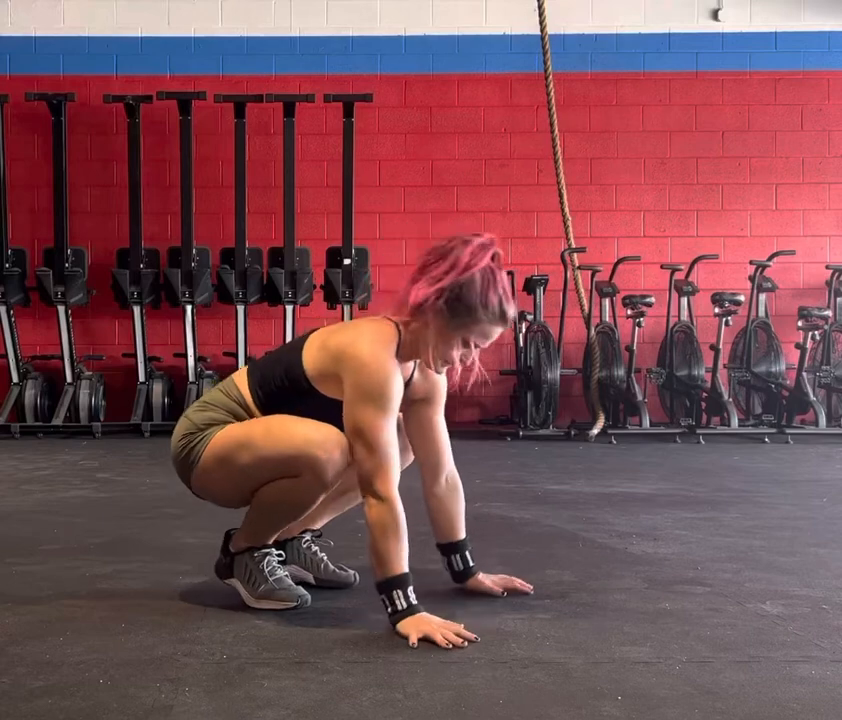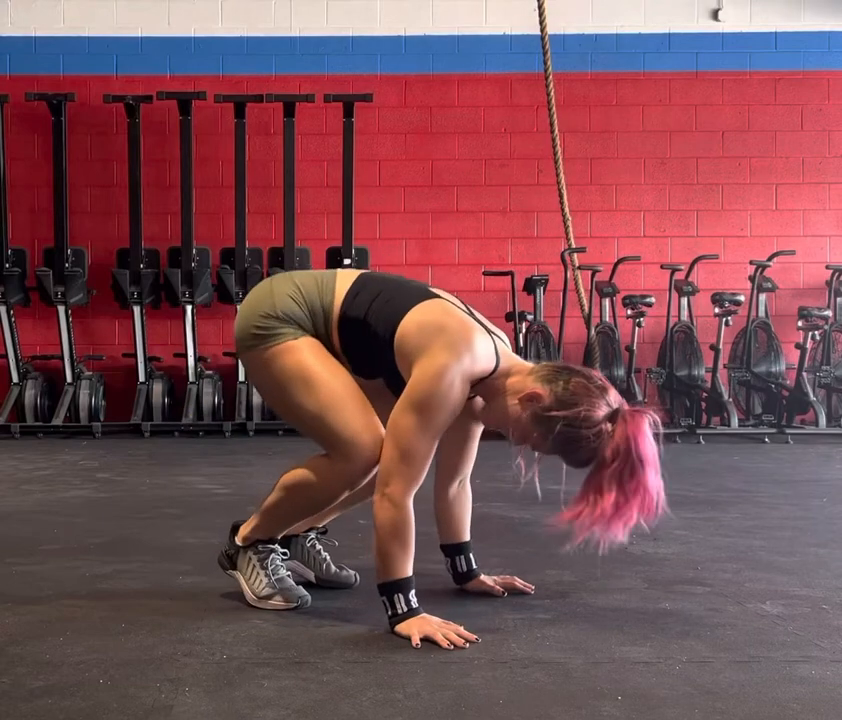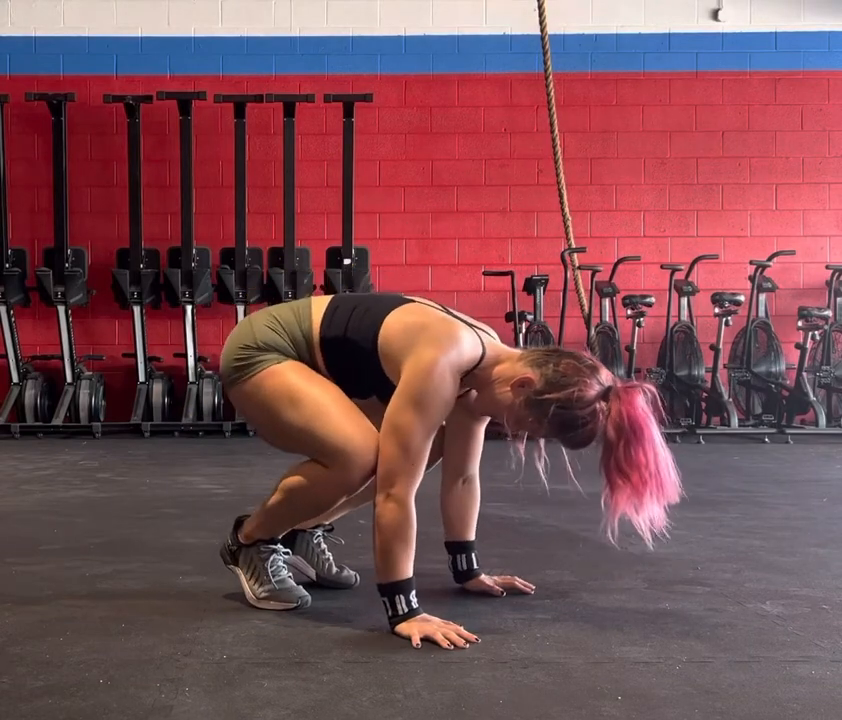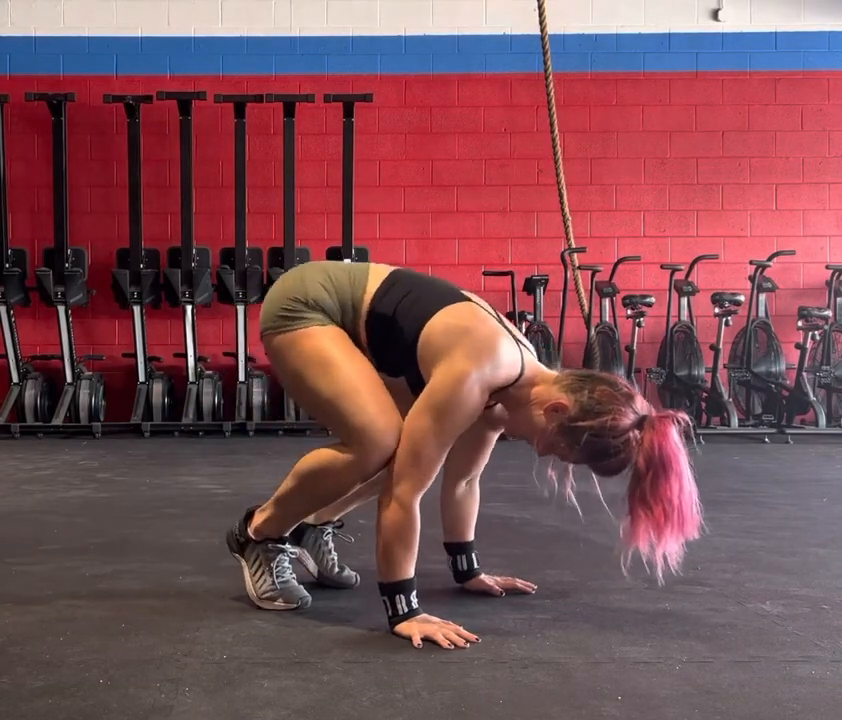
dt=1s
person 1, frame 1
left shoulder: (423, 371)
right shoulder: (372, 358)
left elbow: (441, 475)
right elbow: (380, 491)
left wrist: (466, 569)
right wrist: (405, 608)
left hip: (252, 440)
right hip: (206, 440)
left knee: (392, 448)
right knee: (325, 451)
left ankle: (291, 540)
right ankle: (244, 552)
person 1, frame 2
left shoulder: (495, 368)
right shoulder: (453, 369)
left elbow: (453, 479)
right elbow: (395, 492)
left wrist: (466, 570)
right wrist: (404, 609)
left hip: (324, 321)
right hip: (278, 315)
left knee: (402, 451)
right knee: (362, 451)
left ankle: (296, 536)
right ankle: (248, 543)
person 1, frame 3
left shoulder: (488, 364)
right shoulder: (442, 363)
left elbow: (462, 476)
right elbow: (395, 491)
left wrist: (468, 570)
right wrist: (404, 610)
left hip: (316, 353)
right hip: (262, 348)
left knee: (425, 445)
right knee: (361, 456)
left ankle: (303, 532)
right ankle: (251, 541)
person 1, frame 4
left shoulder: (513, 381)
right shoulder: (475, 373)
left elbow: (461, 477)
right elbow: (403, 490)
left wrist: (467, 570)
right wrist: (403, 610)
left hip: (351, 317)
right hip: (306, 303)
left knee: (422, 444)
right knee: (378, 443)
left ankle: (312, 526)
right ankle: (258, 534)
